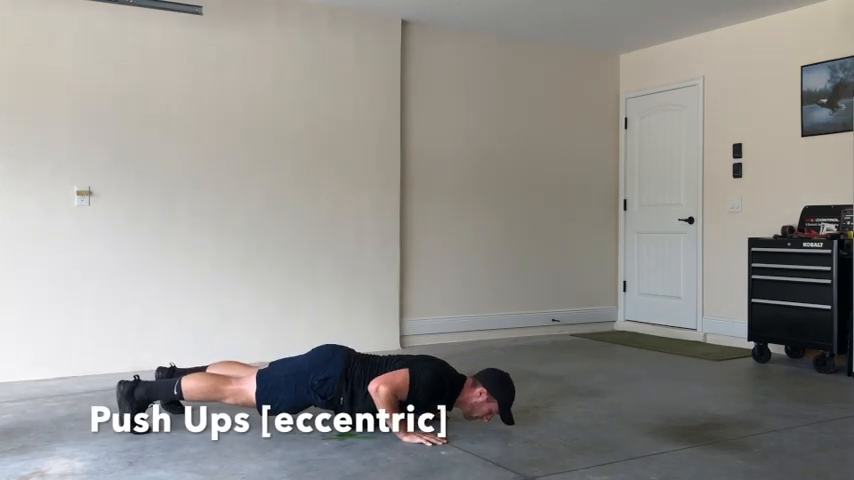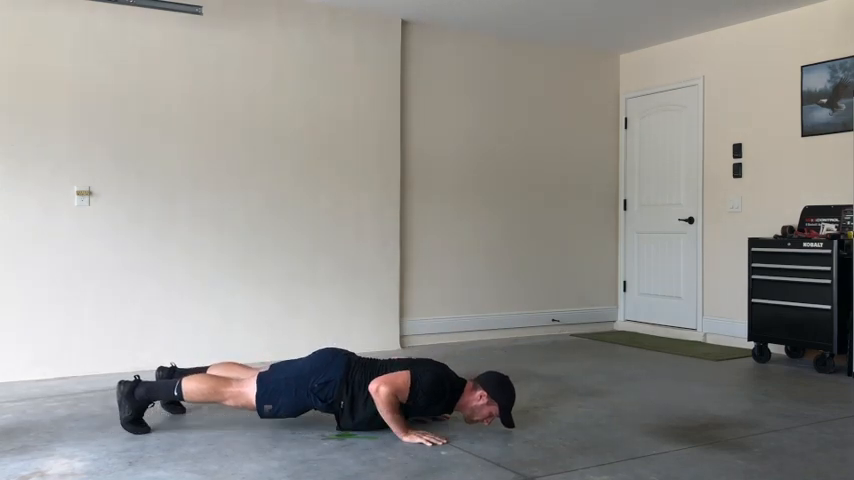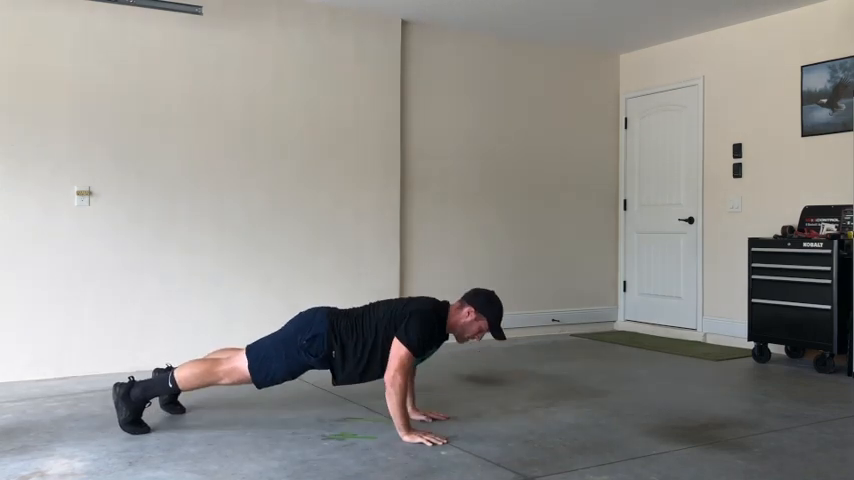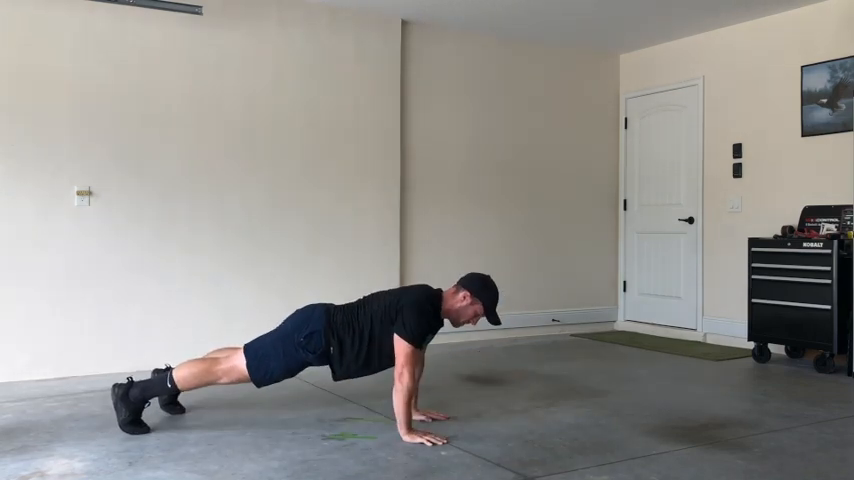
dt=0.5s
person 1, frame 1
left shoulder: (444, 379)
right shoulder: (437, 383)
right elbow: (379, 387)
left wrist: (418, 410)
right wrist: (405, 431)
left hip: (334, 367)
right hip: (327, 376)
left knee: (248, 376)
right knee: (234, 390)
left ankle: (173, 375)
right ankle: (139, 391)
person 1, frame 2
left shoulder: (444, 385)
right shoulder: (438, 387)
right elbow: (380, 388)
left wrist: (420, 411)
right wrist: (405, 432)
left hip: (336, 370)
right hip: (329, 381)
left knee: (252, 377)
right knee: (235, 393)
left ankle: (175, 375)
right ankle: (140, 391)
person 1, frame 3
left shoulder: (434, 318)
right shoulder: (425, 320)
left elbow: (404, 367)
right elbow: (393, 377)
left wrist: (413, 409)
right wrist: (404, 430)
left hip: (323, 335)
right hip: (318, 337)
left knee: (239, 360)
right knee: (232, 370)
left ankle: (166, 379)
right ankle: (135, 392)
person 1, frame 4
left shoulder: (430, 307)
right shoulder: (419, 308)
left elbow: (415, 361)
right elbow: (404, 372)
left wrist: (415, 409)
right wrist: (406, 431)
left hip: (320, 332)
right hip: (315, 335)
left knee: (239, 358)
right knee: (230, 369)
left ankle: (166, 382)
right ankle: (135, 393)
